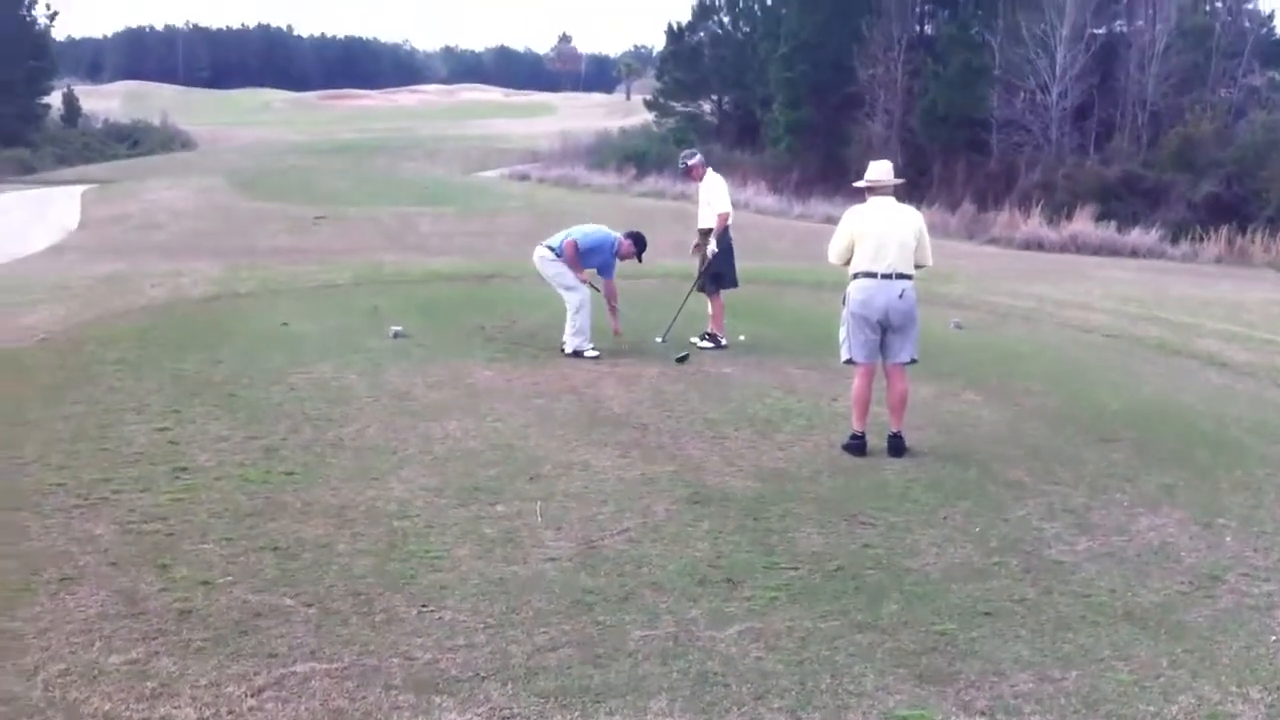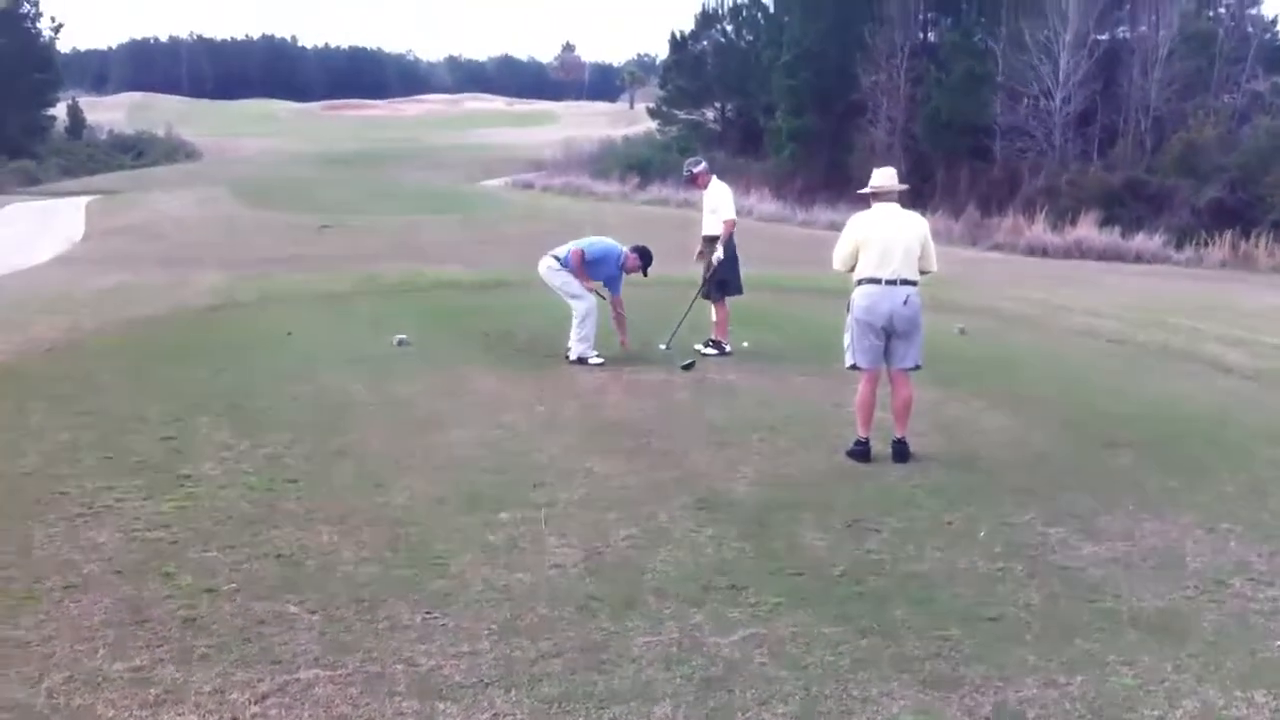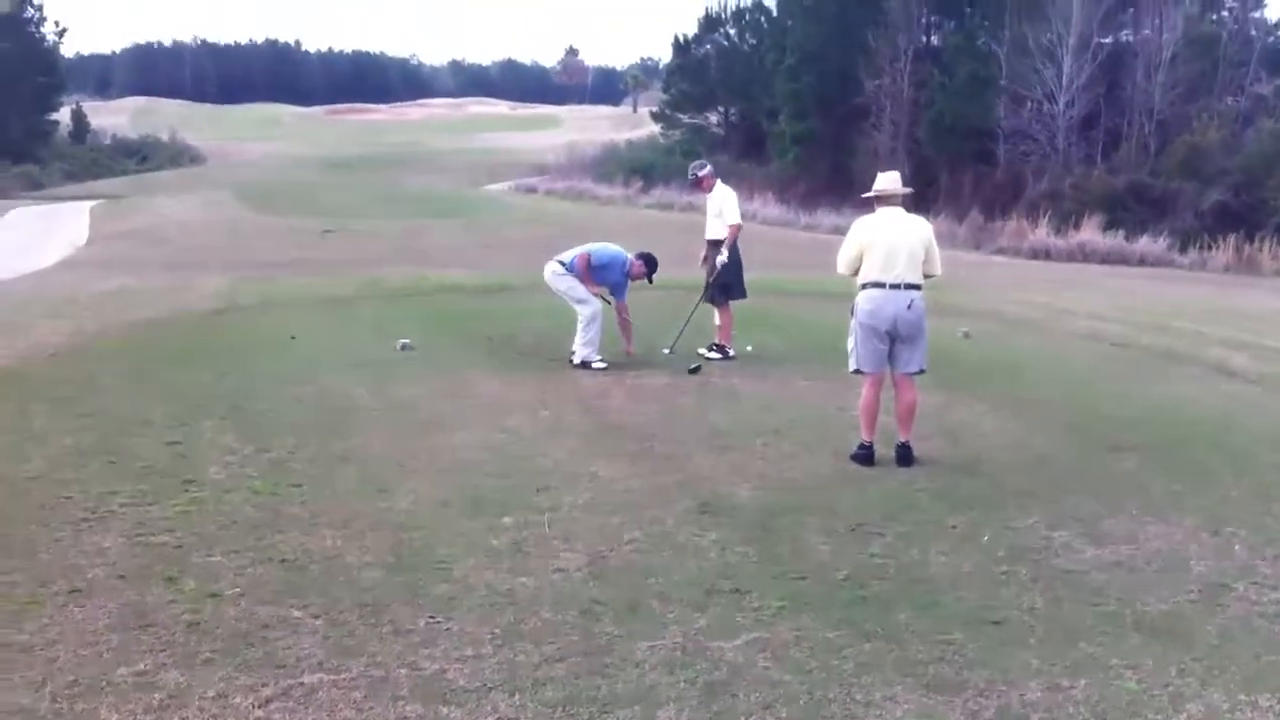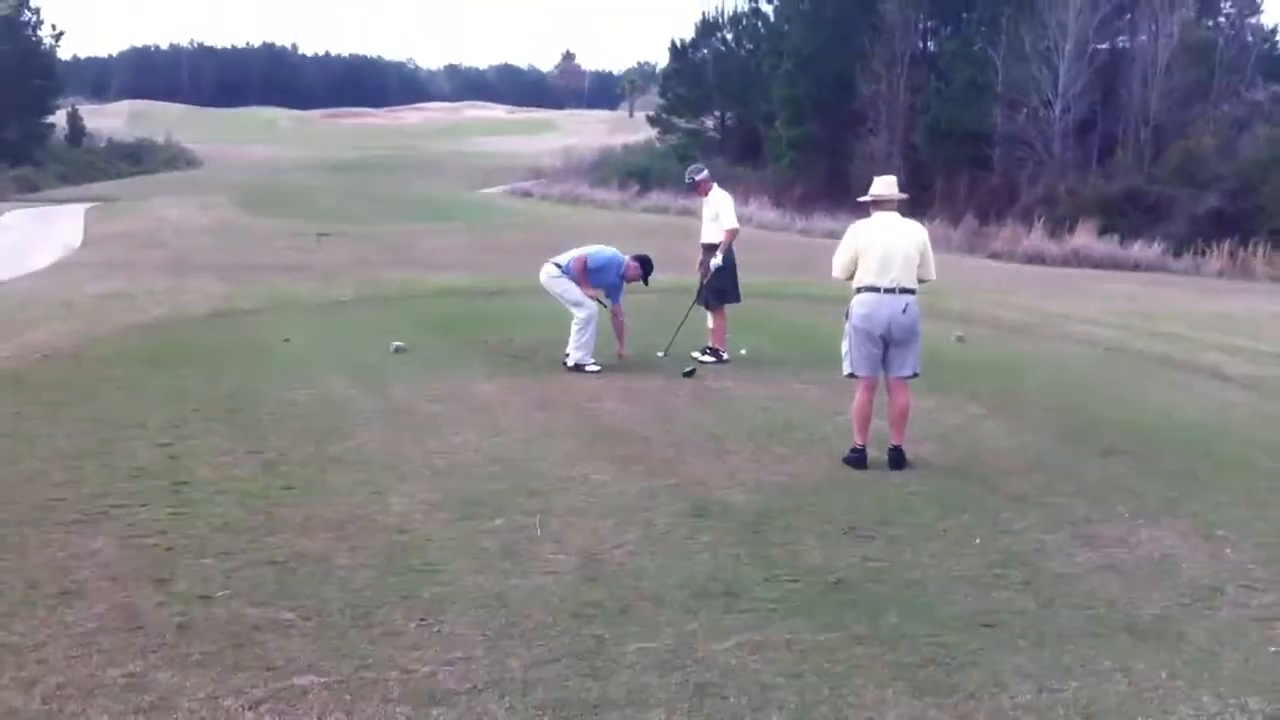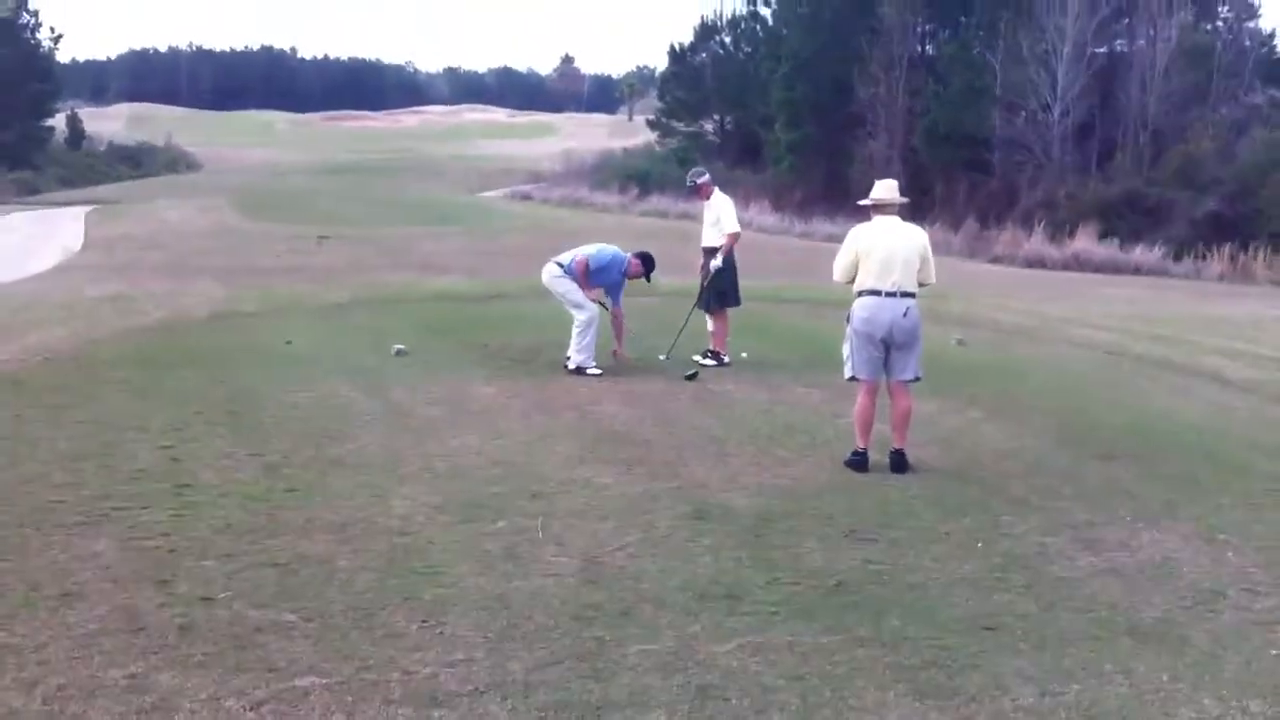
dt=0.1s
person 1, frame 1
left shoulder: (856, 214)
right shoulder: (913, 215)
left elbow: (836, 257)
right elbow: (923, 260)
left hip: (865, 291)
right hip: (902, 293)
left knee: (864, 369)
right knee: (897, 370)
left ankle: (858, 436)
right ankle: (896, 437)
person 1, frame 2
left shoulder: (860, 220)
right shoulder: (917, 221)
left elbow: (841, 263)
right elbow: (928, 266)
left hip: (869, 297)
right hip: (906, 298)
left knee: (868, 375)
right knee: (901, 375)
left ankle: (862, 442)
right ankle: (900, 442)
person 1, frame 3
left shoulder: (864, 224)
right shoulder: (922, 225)
left elbow: (845, 267)
right elbow: (932, 270)
left hip: (873, 301)
right hip: (910, 302)
left knee: (872, 379)
right knee: (905, 379)
left ankle: (866, 446)
right ankle: (904, 446)
person 1, frame 4
left shoulder: (860, 229)
right shoulder: (917, 230)
left elbow: (840, 272)
right elbow: (926, 275)
left hip: (868, 306)
right hip: (904, 307)
left knee: (865, 383)
right knee: (899, 383)
left ankle: (859, 450)
right ankle: (897, 450)
person 1, frame 5
left shoulder: (861, 232)
right shoulder: (918, 234)
left elbow: (841, 275)
right elbow: (926, 279)
left hip: (869, 309)
right hip: (906, 310)
left knee: (867, 386)
right knee: (900, 387)
left ankle: (860, 453)
right ankle: (898, 453)
person 2, frame 1
left shoulder: (714, 182)
right shoulder: (705, 183)
left elbow: (724, 213)
left wrist: (713, 240)
right wrist: (700, 239)
left hip: (717, 240)
right hip: (710, 239)
left knee: (713, 290)
right knee: (709, 289)
left ankle: (719, 336)
right ankle: (711, 331)
person 2, frame 2
left shoulder: (719, 190)
right shoulder: (709, 191)
left elbow: (730, 221)
left wrist: (720, 247)
right wrist: (703, 246)
left hip: (720, 248)
right hip: (713, 246)
left knee: (718, 297)
right knee: (714, 296)
left ankle: (723, 343)
right ankle: (715, 338)
person 2, frame 3
left shoulder: (724, 194)
right shoulder: (712, 195)
left elbow: (736, 225)
left wrist: (725, 250)
right wrist: (706, 250)
left hip: (724, 251)
right hip: (716, 250)
left knee: (722, 301)
right knee: (716, 300)
left ankle: (727, 347)
right ankle: (718, 342)
person 2, frame 4
left shoulder: (721, 198)
right shoulder: (708, 199)
left elbow: (732, 229)
left wrist: (720, 254)
right wrist: (703, 254)
left hip: (719, 255)
right hip: (711, 254)
left knee: (717, 305)
right knee: (710, 304)
left ankle: (721, 351)
right ankle: (712, 346)
person 2, frame 5
left shoulder: (722, 202)
right shoulder: (709, 203)
left elbow: (734, 233)
left wrist: (720, 256)
left hip: (720, 260)
right hip: (711, 258)
left knee: (719, 308)
right knee: (709, 307)
left ankle: (722, 354)
right ankle: (713, 349)
